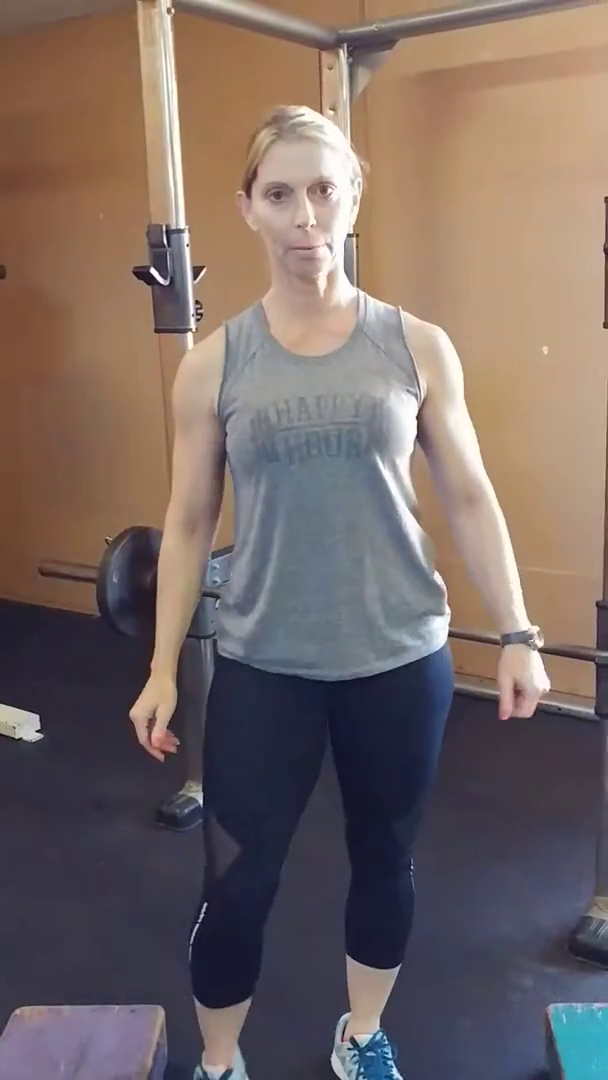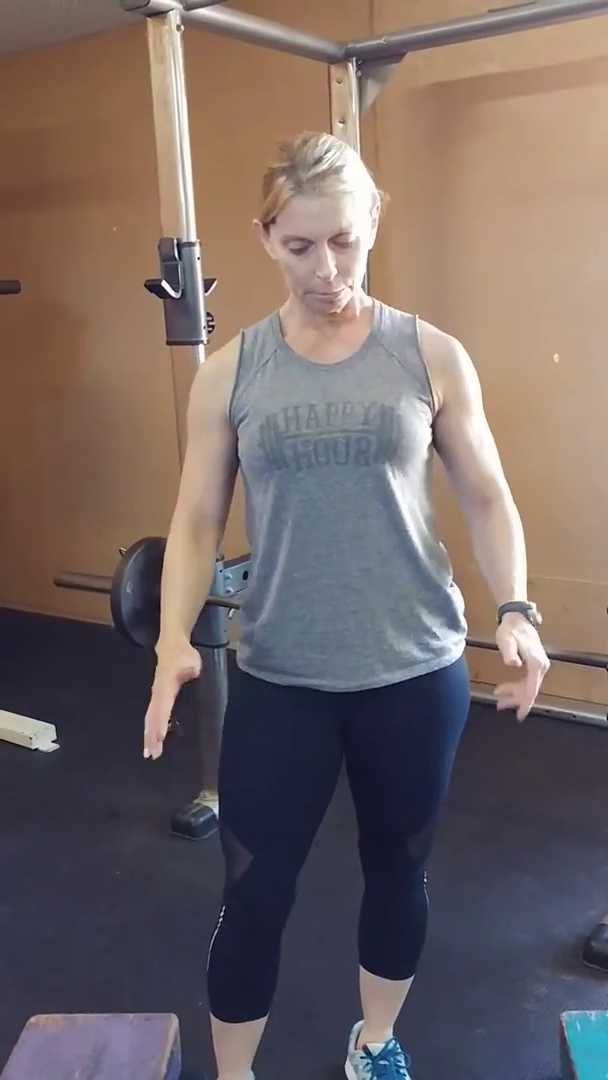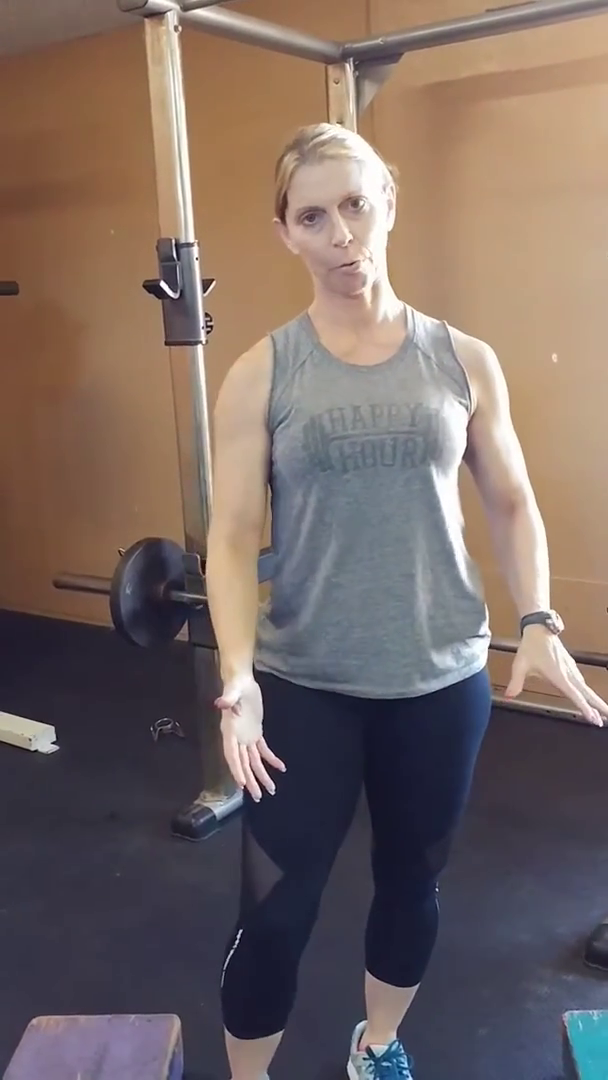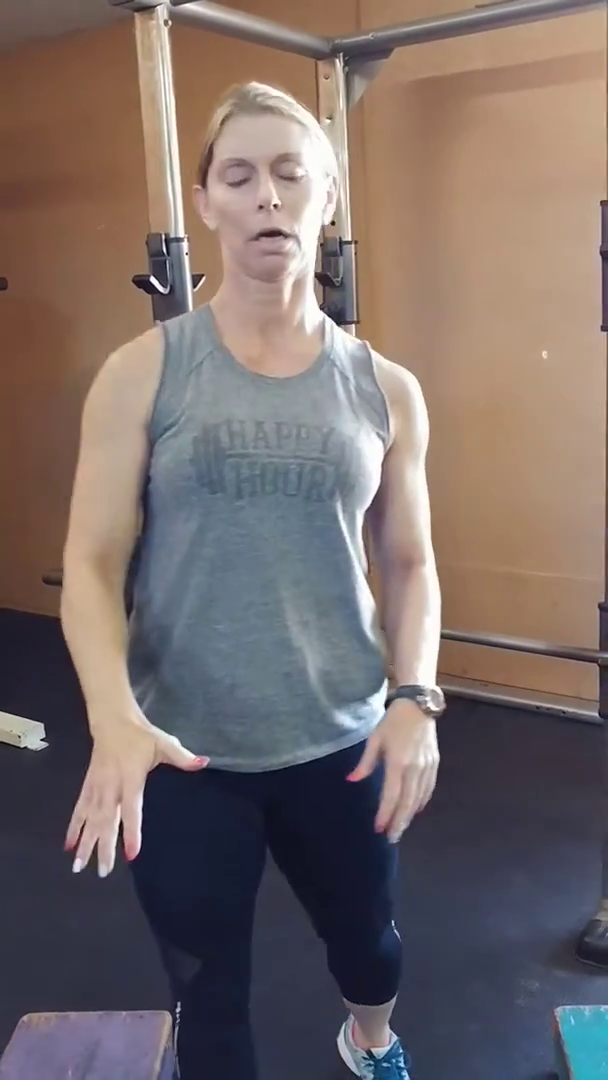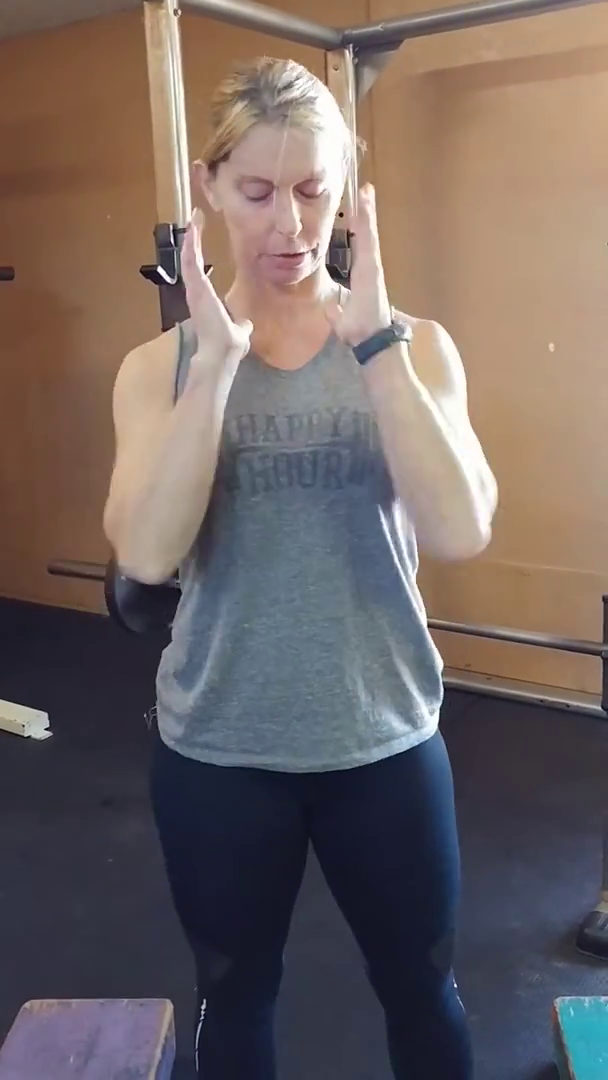
dt=1s
person 1, frame 1
left shoulder: (417, 347)
right shoulder: (214, 363)
left elbow: (469, 499)
right elbow: (188, 523)
left wrist: (516, 633)
right wrist: (162, 667)
left hip: (401, 660)
right hip: (263, 667)
left knee: (384, 861)
right knee: (234, 888)
person 1, frame 2
left shoulder: (431, 355)
right shoulder: (231, 371)
left elbow: (488, 500)
right elbow: (195, 523)
left wrist: (515, 608)
right wrist: (173, 638)
left hip: (416, 672)
right hip: (279, 679)
left knee: (398, 871)
right knee: (254, 895)
person 1, frame 3
left shoulder: (464, 361)
right shoulder: (261, 374)
left elbow: (511, 505)
right elbow: (232, 538)
right wrist: (236, 673)
left hip: (441, 679)
right hip: (305, 684)
left knee: (411, 883)
right knee: (275, 912)
person 1, frame 4
left shoulder: (385, 389)
right shoulder: (142, 372)
left elbow: (410, 565)
right elbow: (89, 564)
left wrist: (414, 696)
right wrist: (113, 716)
left hip: (338, 739)
right hip: (183, 750)
left knee: (364, 933)
right knee: (210, 992)
person 1, frame 5
left shoulder: (413, 344)
right shoulder: (161, 365)
left elbow: (462, 533)
right elbow: (145, 552)
left wrist: (378, 339)
right wrist: (215, 364)
left hip: (386, 741)
right hip: (219, 752)
left knee: (421, 991)
right knee: (235, 996)
